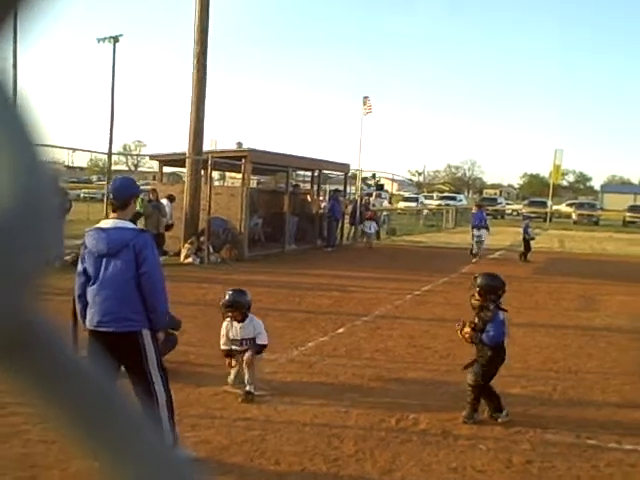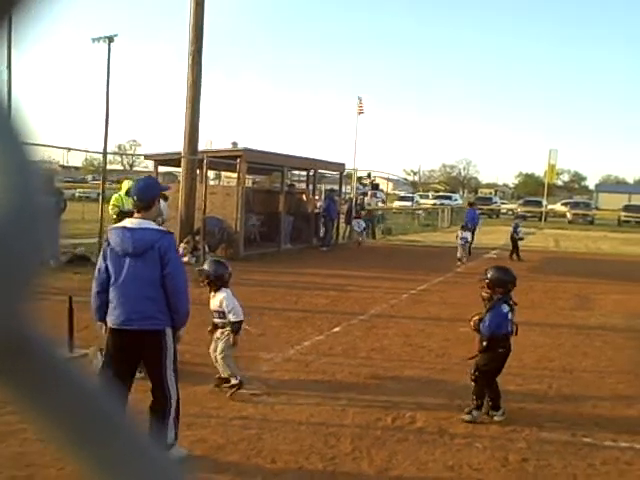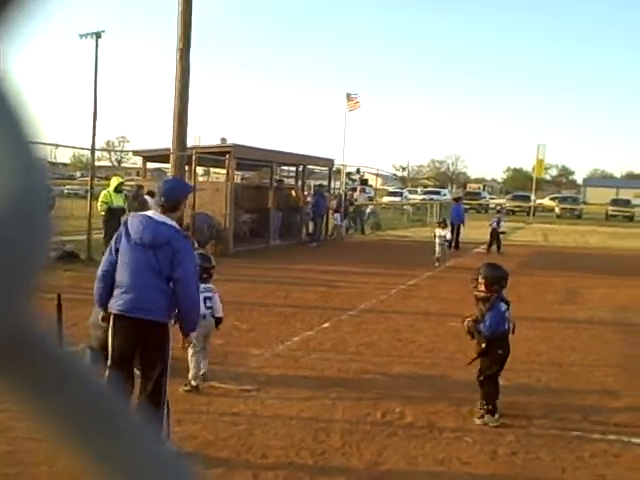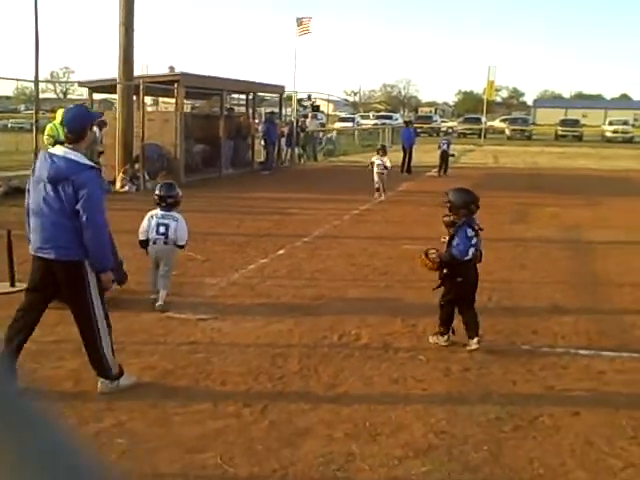
dt=0.5s
person 1, frame 1
left shoulder: (90, 240)
right shoulder: (139, 240)
left elbow: (81, 287)
right elbow: (153, 287)
left wrist: (87, 321)
right wrist: (159, 324)
left hip: (98, 328)
right hip: (133, 328)
right knee: (153, 389)
right ankle: (166, 447)
person 1, frame 2
left shoulder: (112, 237)
right shoulder: (162, 240)
left elbow: (100, 284)
right elbow: (176, 286)
left wrist: (103, 318)
right wrist: (179, 322)
left hip: (119, 325)
right hip: (156, 326)
left knee: (112, 388)
right knee: (165, 389)
right ankle: (163, 446)
person 1, frame 3
left shoulder: (129, 225)
right shoulder: (179, 241)
left elbow: (106, 268)
right elbow: (186, 288)
left wrist: (104, 303)
right wrist: (188, 326)
left hip: (121, 312)
right hip: (155, 317)
left knee: (118, 373)
right knee: (154, 381)
person 1, frame 4
left shoulder: (42, 161)
right shoulder: (85, 173)
left elbow: (31, 207)
right elbow: (93, 224)
right wrist: (105, 266)
left hip: (40, 253)
right hip: (73, 257)
left knee: (29, 310)
right knee: (92, 317)
right ankle: (110, 375)
person 2, frame 1
left shoulder: (493, 314)
right shoulder: (484, 309)
left elbow: (491, 338)
right elbow: (481, 328)
left wrist: (472, 335)
right wrist: (470, 329)
left hip: (492, 355)
right hip: (486, 354)
left knee: (475, 381)
right knee: (482, 383)
left ankle: (471, 413)
right ankle: (498, 411)
person 2, frame 2
left shoulder: (497, 306)
right shoulder: (503, 302)
left elbow: (487, 329)
left wrist: (476, 324)
right wrist: (480, 320)
left hip: (494, 347)
right hip: (501, 346)
left knee: (478, 375)
right knee: (489, 377)
left ankle: (475, 409)
right ankle: (495, 409)
person 2, frame 3
left shoulder: (494, 306)
right shoulder: (491, 301)
left elbow: (487, 329)
left wrist: (471, 326)
right wrist: (475, 321)
left hip: (494, 347)
right hip: (496, 345)
left knee: (485, 378)
right knee: (490, 377)
left ankle: (491, 414)
right ankle: (488, 405)
person 2, frame 4
left shoulder: (461, 230)
right shoulder: (471, 226)
left elbow: (458, 252)
left wrist: (441, 256)
right wrist: (448, 247)
left hip: (458, 273)
right hip: (471, 272)
left knee: (447, 303)
right knee: (467, 305)
left ankle: (443, 335)
right ankle: (474, 337)
person 3, frame 1
left shoulder: (254, 322)
right shoulder: (227, 323)
left elbow: (262, 341)
right elbow: (225, 343)
left wrist: (253, 354)
right wrist: (228, 357)
left hip: (251, 350)
right hip: (236, 353)
left knee: (249, 363)
right knee: (232, 382)
left ankle: (250, 390)
right ankle: (248, 380)
person 3, frame 2
left shoulder: (225, 296)
right shoulder: (213, 294)
left elbow: (237, 317)
left wrist: (234, 335)
right wrist: (213, 326)
left hip: (229, 329)
right hip: (220, 328)
left knee: (222, 353)
right knee: (214, 351)
left ankle: (236, 380)
right ankle: (225, 376)
person 3, frame 3
right shoulder: (212, 289)
right elbow: (218, 309)
right wrist: (217, 323)
left hip: (196, 322)
right hip: (210, 322)
left knee: (195, 352)
right knee: (203, 347)
left ankle: (194, 383)
right ankle: (203, 373)
person 3, frame 4
left shoulder: (151, 215)
right shoulder: (178, 218)
left elbow: (142, 234)
right elbow: (181, 239)
left wrist: (145, 246)
right wrist: (181, 245)
left hip: (153, 247)
right hip: (168, 249)
left knee: (155, 272)
right knee: (164, 275)
left ankle: (155, 296)
right ankle: (160, 302)
